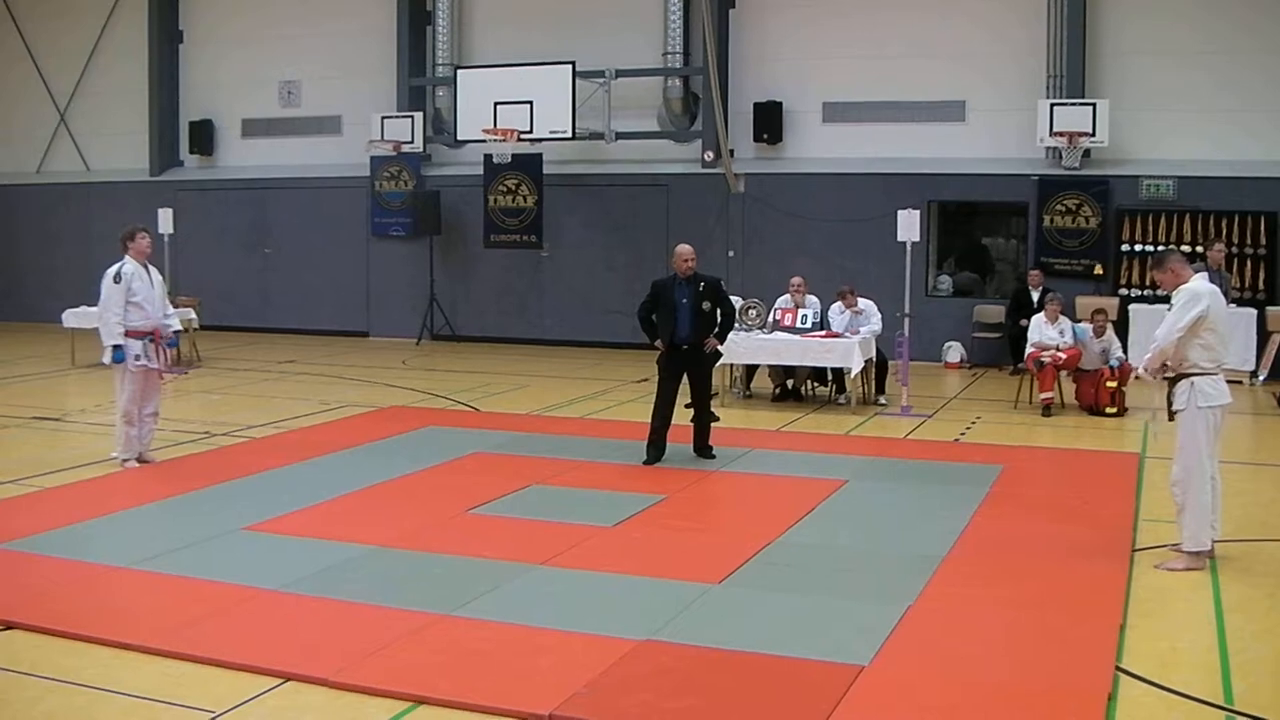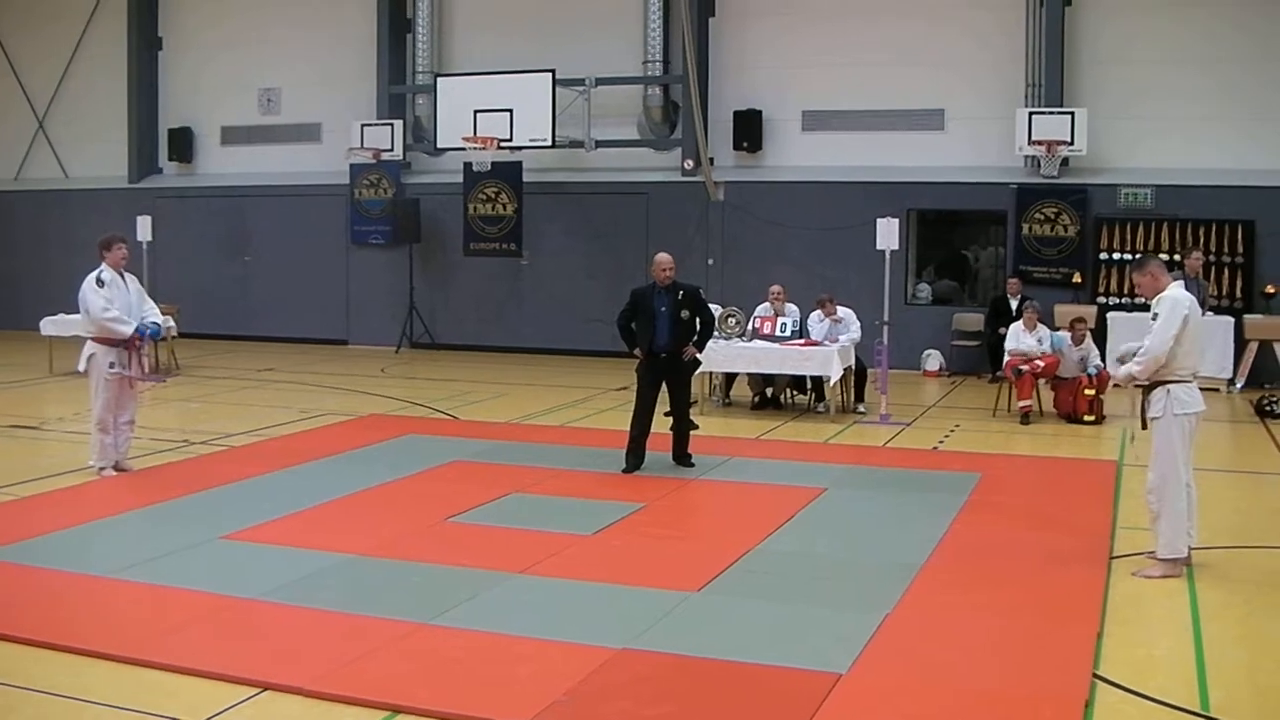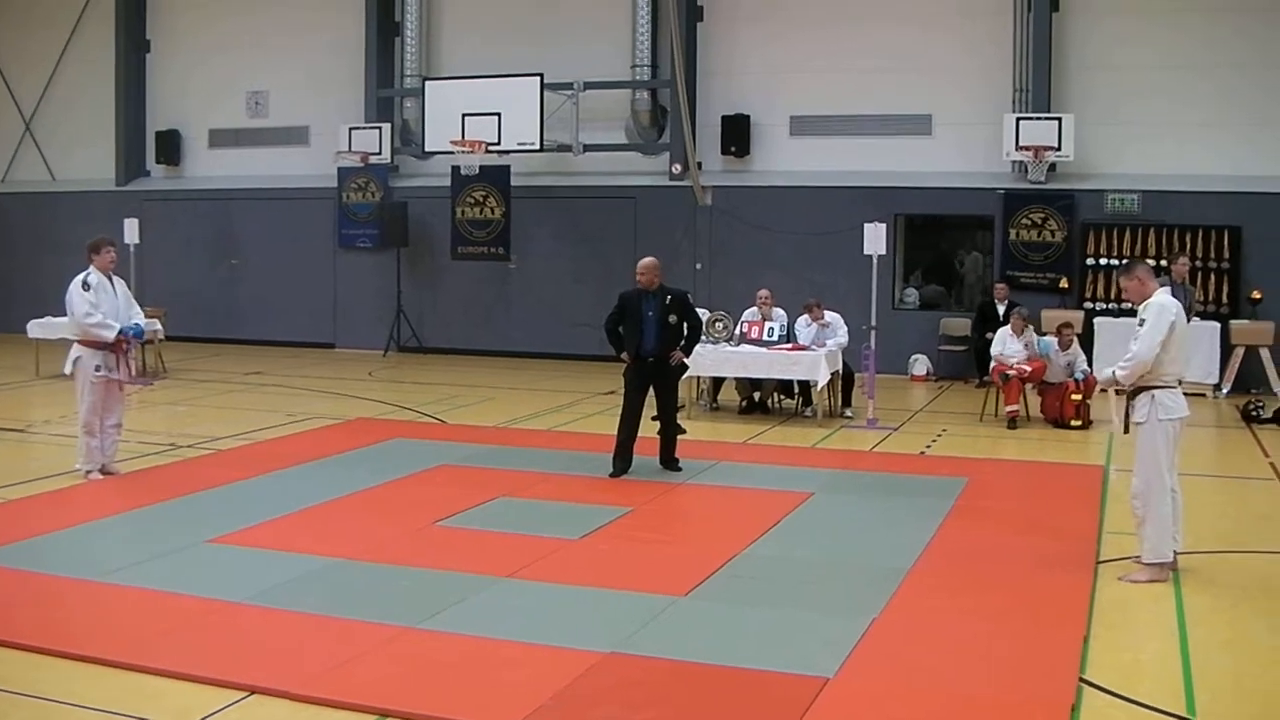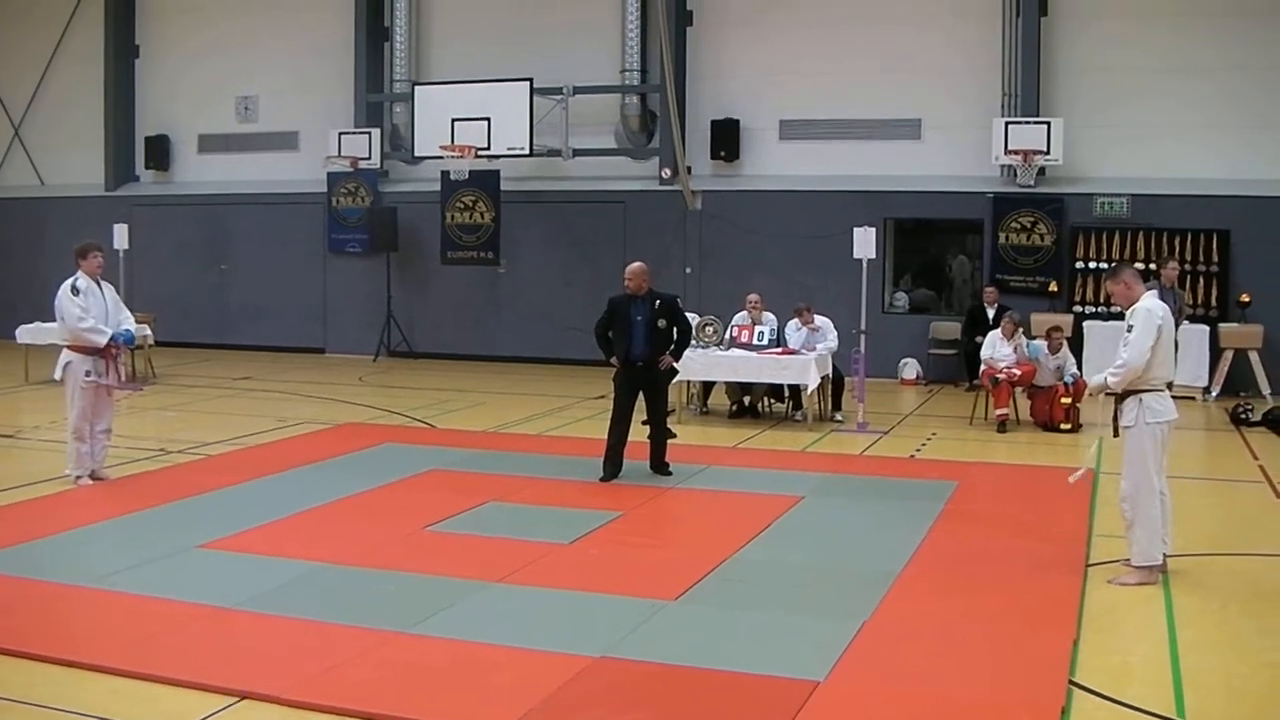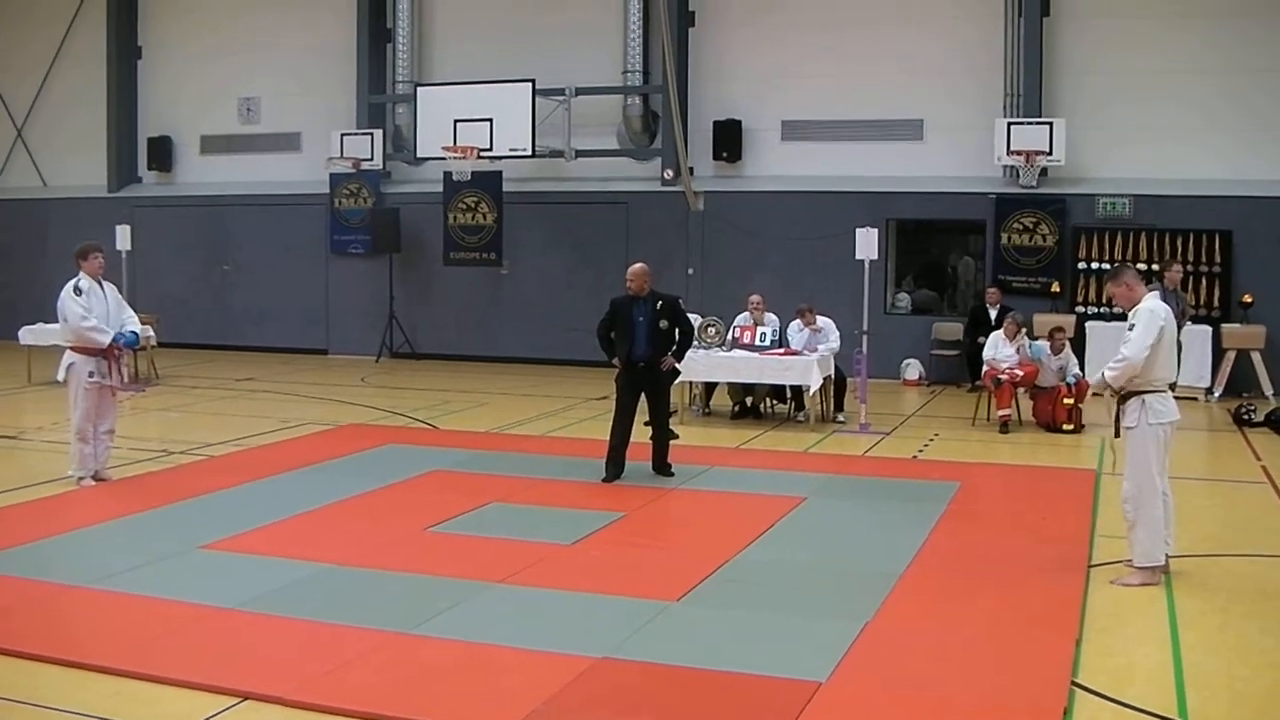
dt=0.4s
person 1, frame 1
left shoulder: (1191, 293)
right shoulder: (1208, 291)
left elbow: (1166, 337)
left wrist: (1150, 364)
right wrist: (1171, 362)
left hip: (1197, 391)
right hip: (1208, 387)
left knee: (1189, 471)
right knee: (1204, 468)
left ankle: (1195, 551)
right ankle: (1203, 539)
person 1, frame 2
left shoulder: (1171, 301)
right shoulder: (1182, 299)
left elbow: (1156, 351)
left wrist: (1128, 373)
right wrist: (1136, 352)
left hip: (1172, 399)
right hip: (1179, 395)
left knee: (1165, 479)
right knee: (1178, 475)
left ankle: (1171, 558)
right ankle: (1180, 546)
person 1, frame 3
left shoulder: (1158, 307)
right shoulder: (1167, 305)
left elbow: (1143, 356)
left wrist: (1113, 375)
right wrist: (1124, 376)
left hip: (1157, 404)
right hip: (1163, 401)
left knee: (1150, 484)
right knee: (1164, 481)
left ankle: (1157, 563)
right ankle: (1166, 551)
person 1, frame 4
left shoulder: (1145, 311)
right shoulder: (1155, 308)
left elbow: (1133, 362)
left wrist: (1103, 382)
right wrist: (1112, 381)
left hip: (1144, 407)
right hip: (1152, 403)
left knee: (1138, 487)
right knee: (1152, 483)
left ankle: (1146, 566)
right ankle: (1155, 553)
person 1, frame 5
left shoulder: (1148, 312)
right shoulder: (1156, 309)
left elbow: (1131, 357)
left wrist: (1105, 378)
right wrist: (1116, 380)
left hip: (1147, 408)
right hip: (1154, 404)
left knee: (1140, 488)
right knee: (1155, 484)
left ankle: (1148, 566)
right ankle: (1158, 554)
person 2, frame 1
left shoulder: (153, 273)
right shoulder: (119, 273)
left elbow: (163, 306)
right elbow: (110, 312)
left wrist: (171, 330)
right wrist: (116, 345)
left hip: (151, 345)
right hip: (130, 345)
left knee: (150, 403)
right knee: (129, 404)
left ankle: (142, 450)
right ankle: (127, 454)
person 2, frame 2
left shoulder: (131, 281)
right shoulder: (96, 280)
left elbow: (147, 307)
right elbow: (103, 314)
left wrist: (153, 324)
right wrist: (135, 329)
left hip: (126, 353)
right hip: (104, 352)
left knee: (126, 410)
right knee: (104, 411)
left ankle: (119, 458)
right ankle: (103, 462)
person 2, frame 3
left shoulder: (119, 283)
right shoulder: (84, 283)
left elbow: (134, 311)
right elbow: (86, 318)
left wrist: (136, 327)
right wrist: (119, 331)
left hip: (114, 356)
right hip: (91, 355)
left knee: (113, 413)
right knee: (90, 414)
left ankle: (106, 460)
right ankle: (90, 465)
person 2, frame 4
left shoulder: (107, 288)
right shoulder: (72, 288)
left elbow: (123, 315)
right elbow: (78, 323)
left wrist: (126, 333)
right wrist: (110, 337)
left hip: (103, 361)
right hip: (80, 360)
left knee: (103, 418)
right knee: (80, 419)
left ankle: (96, 466)
right ankle: (80, 470)
person 2, frame 5
left shoulder: (109, 289)
right shoulder: (74, 289)
left elbow: (127, 315)
right elbow: (81, 323)
left wrist: (131, 333)
right wrist: (112, 338)
left hip: (107, 361)
right hip: (83, 361)
left knee: (106, 419)
right knee: (83, 420)
left ankle: (99, 467)
right ankle: (83, 471)
person 3, frame 1
left shoulder: (711, 284)
right shoulder: (660, 286)
left elbow: (729, 312)
right elbow: (643, 313)
left wrist: (719, 337)
right wrist: (655, 338)
left hip: (700, 352)
right hip: (671, 352)
left knee: (702, 403)
right knee: (663, 404)
left ankle: (702, 446)
right ankle: (655, 450)
person 3, frame 2
left shoulder: (690, 293)
right shoulder: (640, 295)
left elbow: (708, 320)
right elbow: (622, 321)
left wrist: (698, 346)
right wrist: (634, 346)
left hip: (679, 360)
right hip: (650, 361)
left knee: (681, 411)
right knee: (642, 412)
left ankle: (681, 455)
right ankle: (634, 458)
person 3, frame 3
left shoulder: (677, 297)
right shoulder: (627, 298)
left elbow: (696, 325)
right elbow: (610, 325)
left wrist: (685, 350)
right wrist: (621, 350)
left hip: (666, 365)
right hip: (637, 365)
left knee: (668, 415)
right knee: (629, 415)
left ankle: (668, 459)
right ankle: (621, 462)
person 3, frame 4
left shoulder: (667, 302)
right shoulder: (616, 303)
left elbow: (685, 329)
right elbow: (600, 330)
left wrist: (674, 355)
right wrist: (610, 355)
left hip: (655, 369)
right hip: (627, 369)
left knee: (658, 420)
right knee: (619, 420)
left ankle: (658, 463)
right ankle: (612, 467)
person 3, frame 5
left shoulder: (669, 303)
right shoulder: (619, 304)
left elbow: (687, 330)
right elbow: (602, 331)
left wrist: (676, 356)
right wrist: (612, 355)
left hip: (657, 370)
right hip: (629, 370)
left knee: (660, 420)
right knee: (621, 420)
left ankle: (661, 464)
right ankle: (614, 467)
